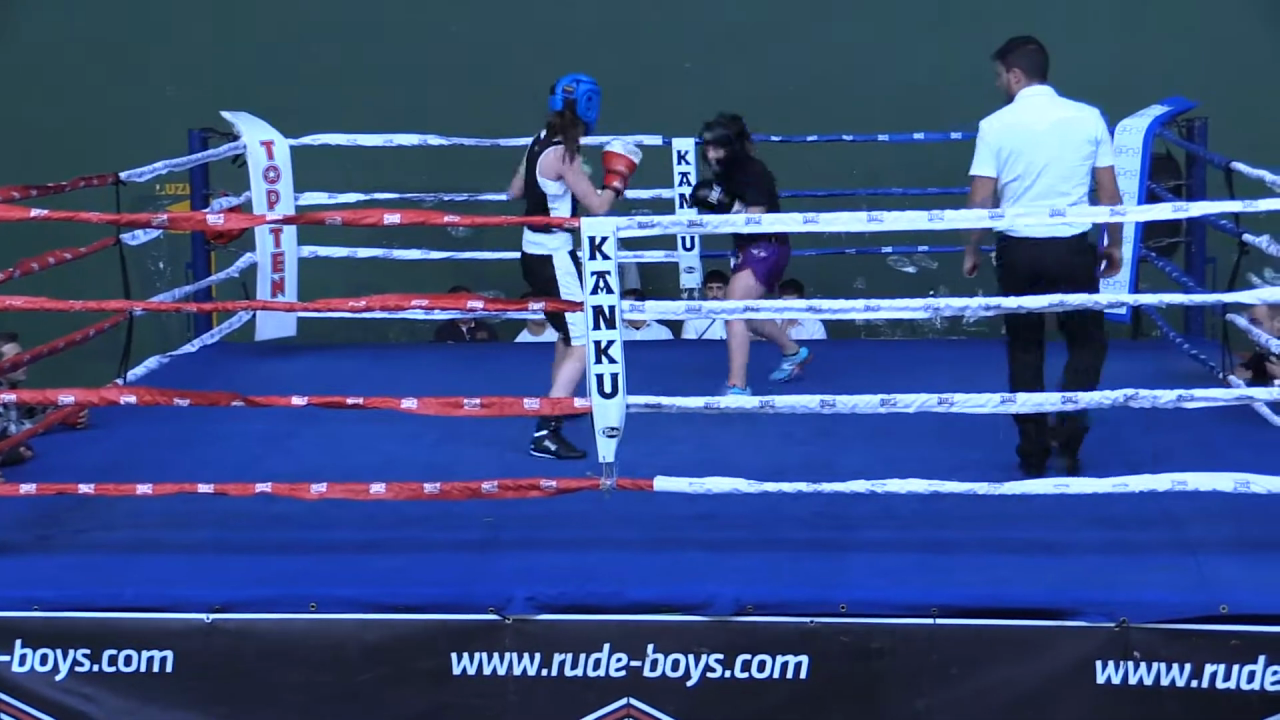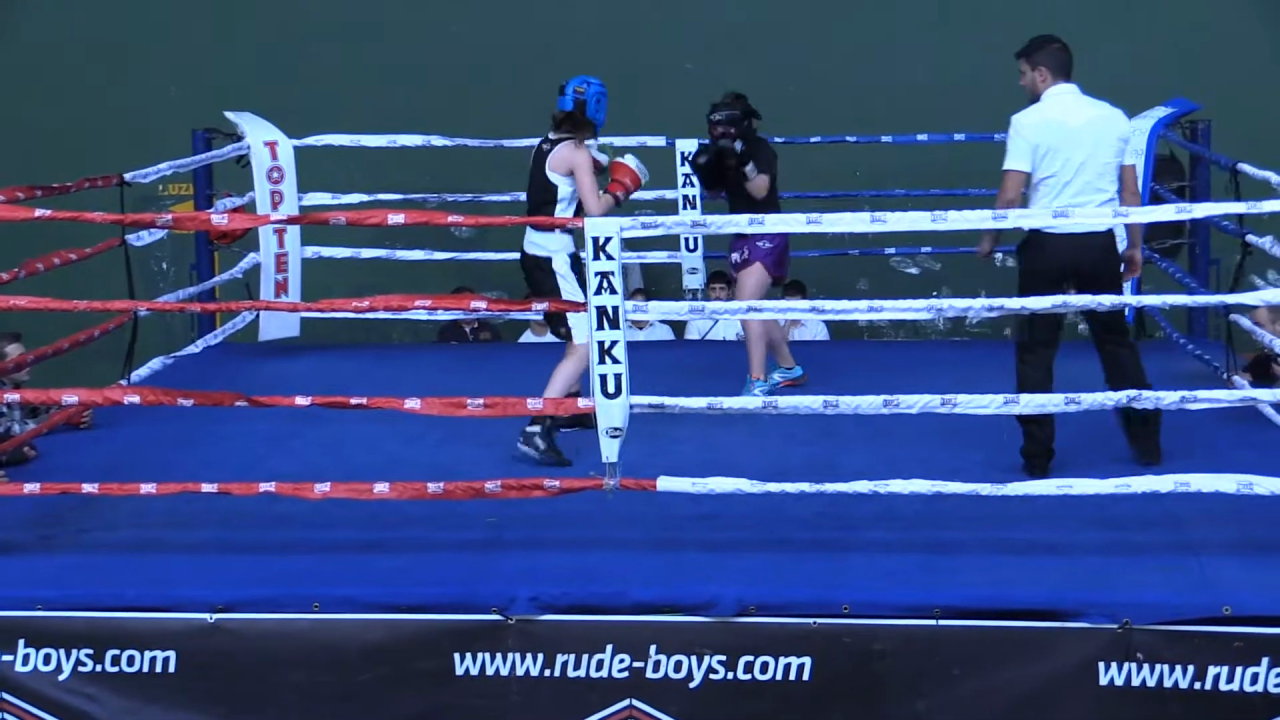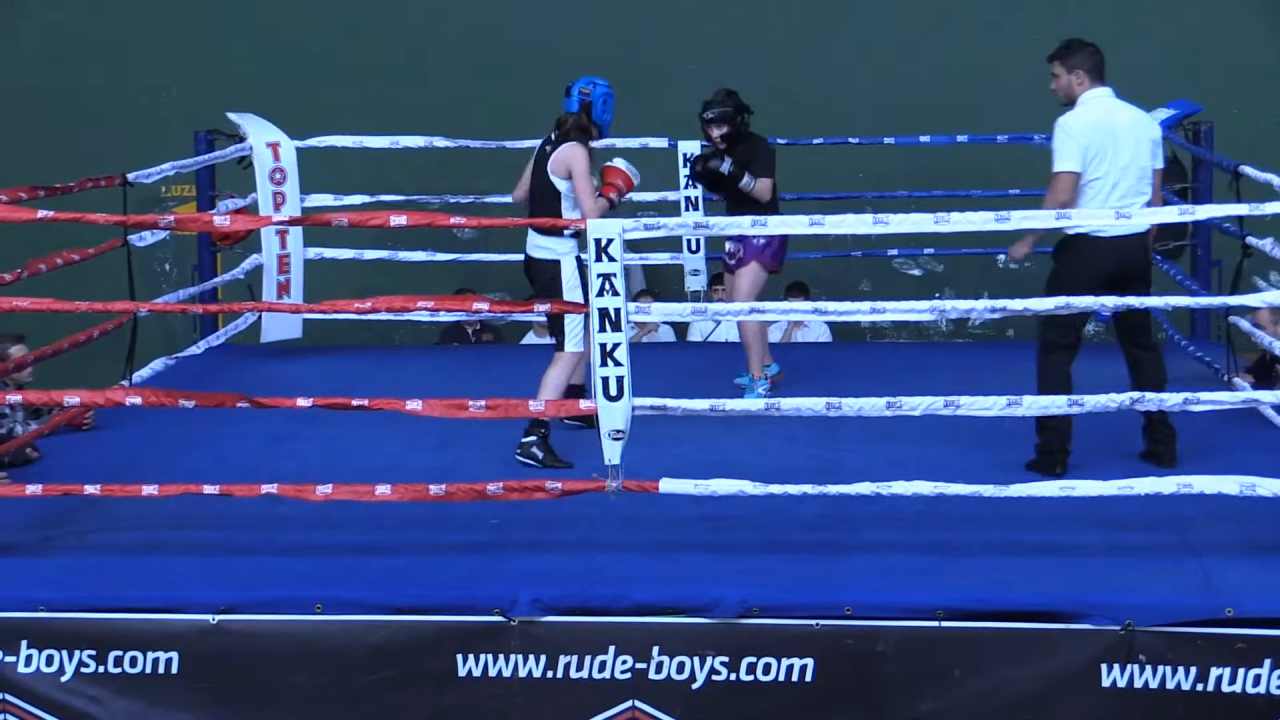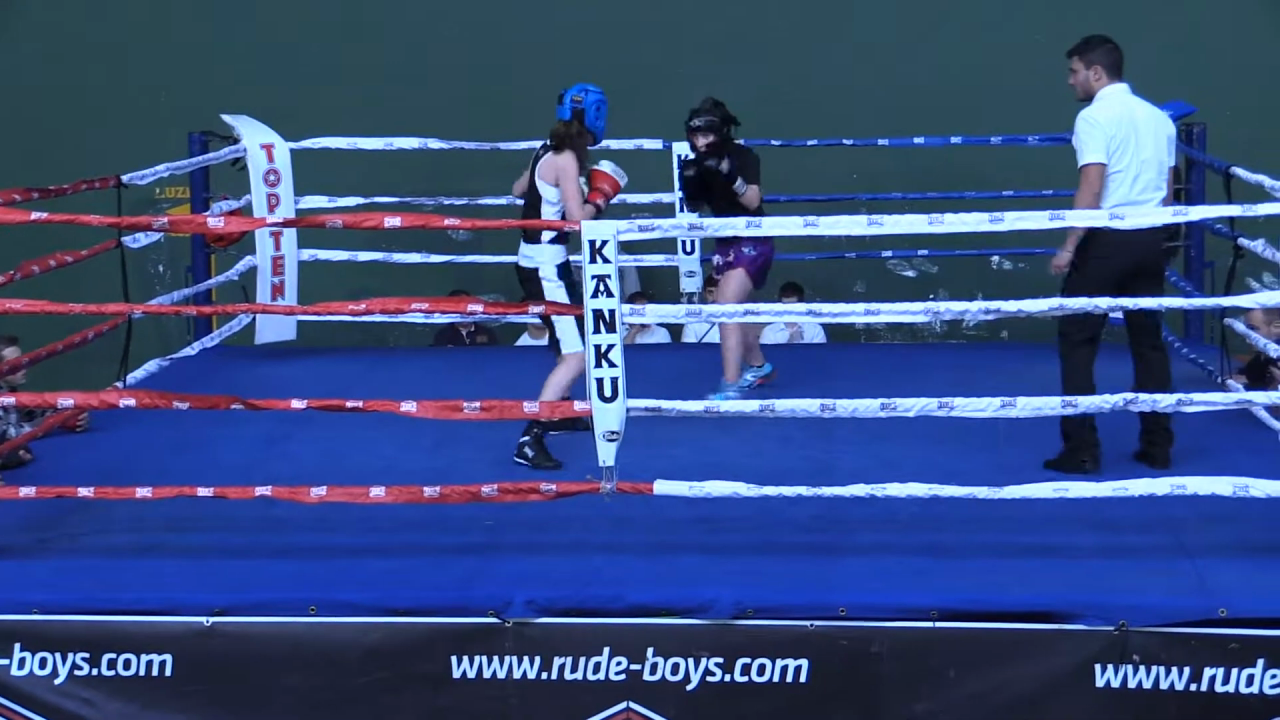
dt=0.2s
person 1, frame 1
left shoulder: (995, 124)
right shoulder: (1087, 117)
left elbow: (981, 201)
right elbow: (1108, 193)
left wrist: (971, 252)
right wrist: (1114, 244)
left hip: (1017, 251)
right hip: (1071, 249)
left knee: (1024, 352)
right knee: (1087, 344)
left ankle: (1033, 452)
right ankle: (1065, 435)
person 1, frame 2
left shoulder: (1028, 121)
right shoulder: (1113, 117)
left elbow: (1011, 196)
right elbow: (1130, 191)
left wrist: (989, 237)
right wrist: (1135, 245)
left hip: (1046, 246)
right hip: (1098, 244)
left knee: (1035, 351)
right knee: (1116, 342)
left ankle: (1037, 455)
right ankle: (1145, 440)
person 1, frame 3
left shoulder: (1074, 123)
right shoulder: (1144, 120)
left elbow: (1063, 195)
right elbow: (1156, 194)
left wrist: (1028, 241)
right wrist: (1149, 245)
left hip: (1087, 248)
right hip: (1133, 247)
left knee: (1056, 350)
right knee: (1141, 345)
left ankle: (1052, 454)
right ankle: (1162, 444)
person 1, frame 4
left shoulder: (1095, 116)
right shoulder: (1159, 117)
left elbow: (1092, 190)
right elbow: (1166, 190)
left wrist: (1068, 246)
left hip: (1107, 241)
right hip: (1150, 240)
left knee: (1076, 341)
right knee: (1149, 342)
left ankle: (1081, 449)
right ankle: (1157, 446)
person 2, frame 1
left shoulder: (542, 141)
right shoulder: (564, 154)
left elbow: (515, 191)
right elbow: (598, 208)
right wrist: (618, 175)
left hip: (540, 252)
right hip: (553, 256)
left knee: (570, 330)
right knee: (583, 347)
left ankle: (560, 399)
right ankle: (545, 432)
person 2, frame 2
left shoulder: (548, 142)
right shoulder: (575, 149)
right elbow: (594, 210)
right wrist: (621, 186)
left hip: (537, 254)
right hip: (554, 257)
left knee: (579, 335)
right knee: (582, 348)
right ankle: (536, 428)
person 2, frame 3
left shoulder: (548, 144)
right shoulder: (577, 151)
left elbow: (519, 195)
right elbow: (590, 215)
right wrist: (613, 191)
left hip: (539, 254)
right hip: (559, 258)
left knee: (587, 326)
right knee: (569, 352)
left ankle: (574, 403)
right ankle: (532, 438)
person 2, frame 4
left shoulder: (549, 151)
right shoulder: (566, 159)
left elbow: (518, 190)
right elbow: (578, 221)
right wrist: (601, 195)
left hip: (538, 262)
right hip: (544, 267)
left knee: (582, 333)
right knee: (575, 357)
left ankle: (560, 414)
right ankle: (530, 439)
person 3, frame 1
left shoulder: (754, 172)
right shoulder: (727, 172)
left wrist: (723, 200)
right wrist: (709, 199)
left hip: (767, 248)
right hip: (749, 247)
left ankle: (738, 388)
right ankle: (793, 353)
person 3, frame 2
left shoulder: (761, 149)
right shoulder: (723, 151)
left elbow: (759, 192)
right elbow: (717, 190)
left wrist: (742, 159)
right wrist: (705, 170)
left hip: (767, 237)
right hip: (742, 238)
left knee: (748, 306)
left ankle: (758, 381)
right ankle: (788, 368)
person 3, frame 3
left shoulder: (758, 146)
right shoulder: (719, 150)
left elbow: (763, 193)
left wrist: (734, 171)
right wrist: (706, 176)
left hip: (763, 234)
right hip: (738, 233)
left knee: (741, 303)
right knee: (740, 306)
left ankle: (758, 378)
right ankle: (766, 366)
person 3, frame 4
left shoulder: (743, 157)
right shoulder: (700, 162)
left elbow: (752, 202)
right elbow: (695, 208)
left wrist: (729, 174)
right wrist: (691, 186)
left hip: (752, 243)
right hip: (725, 242)
left knee: (725, 307)
right knee: (733, 309)
left ankle: (731, 386)
right ankle: (758, 366)
